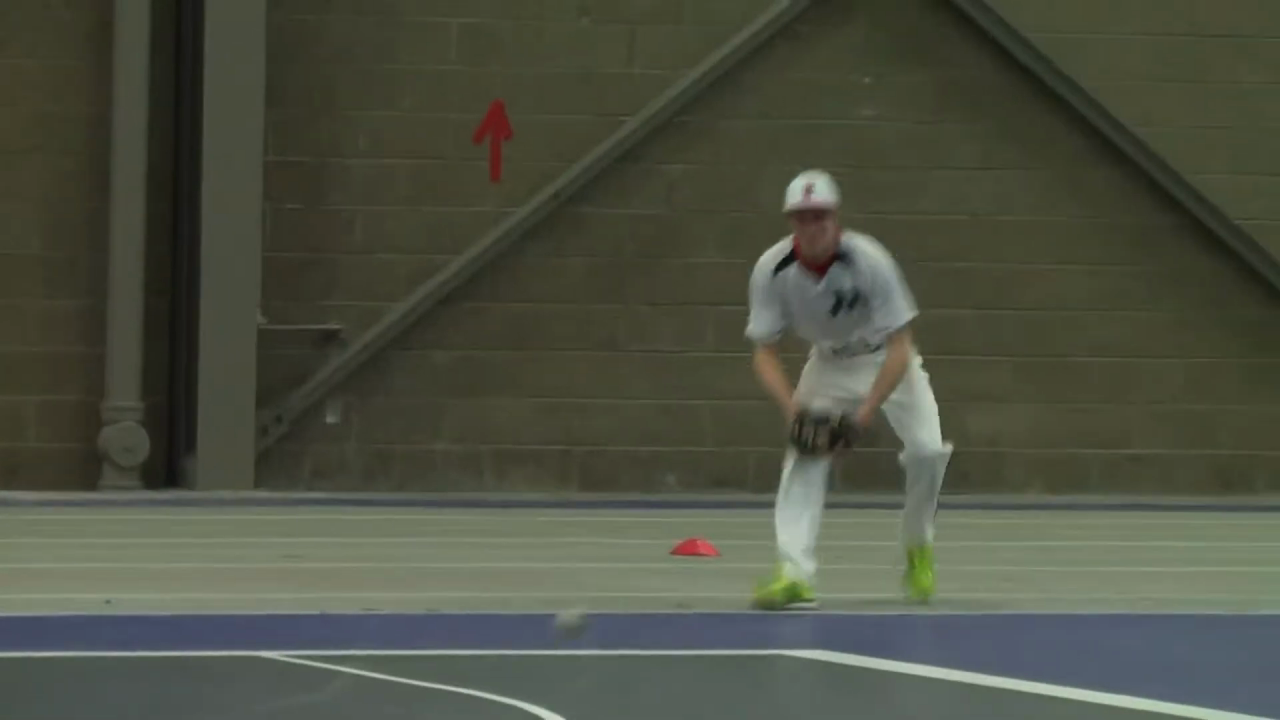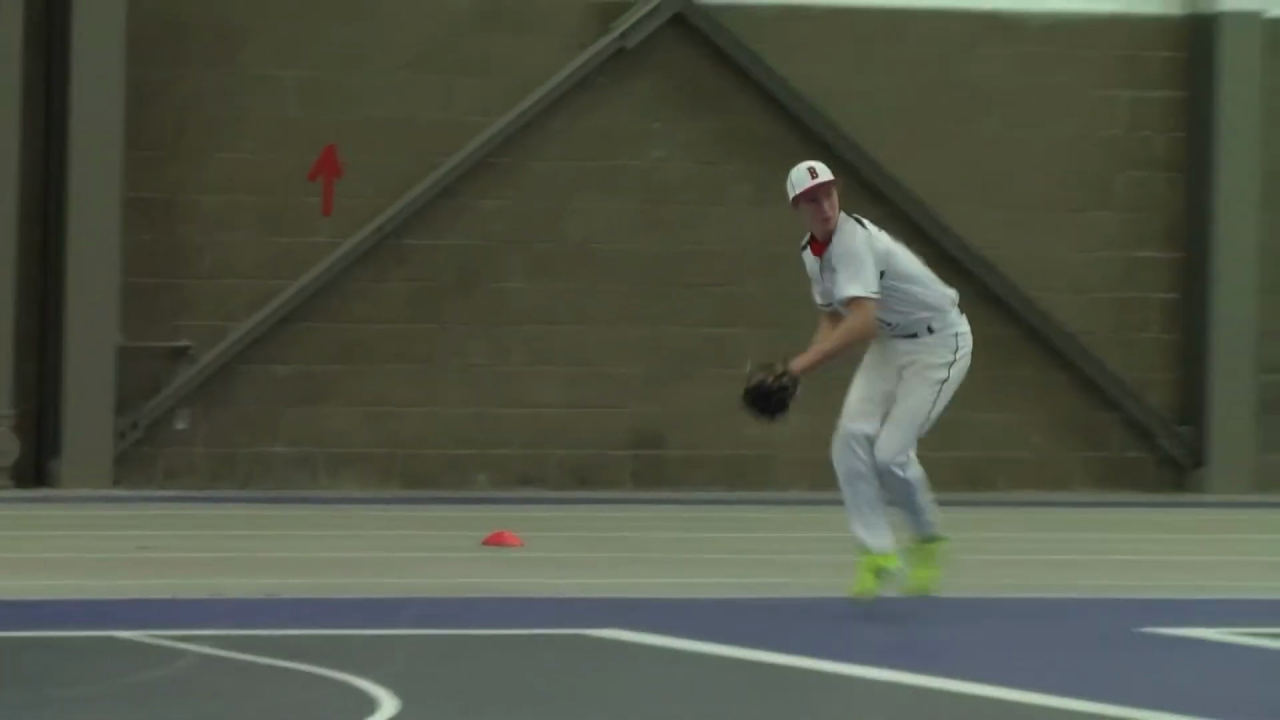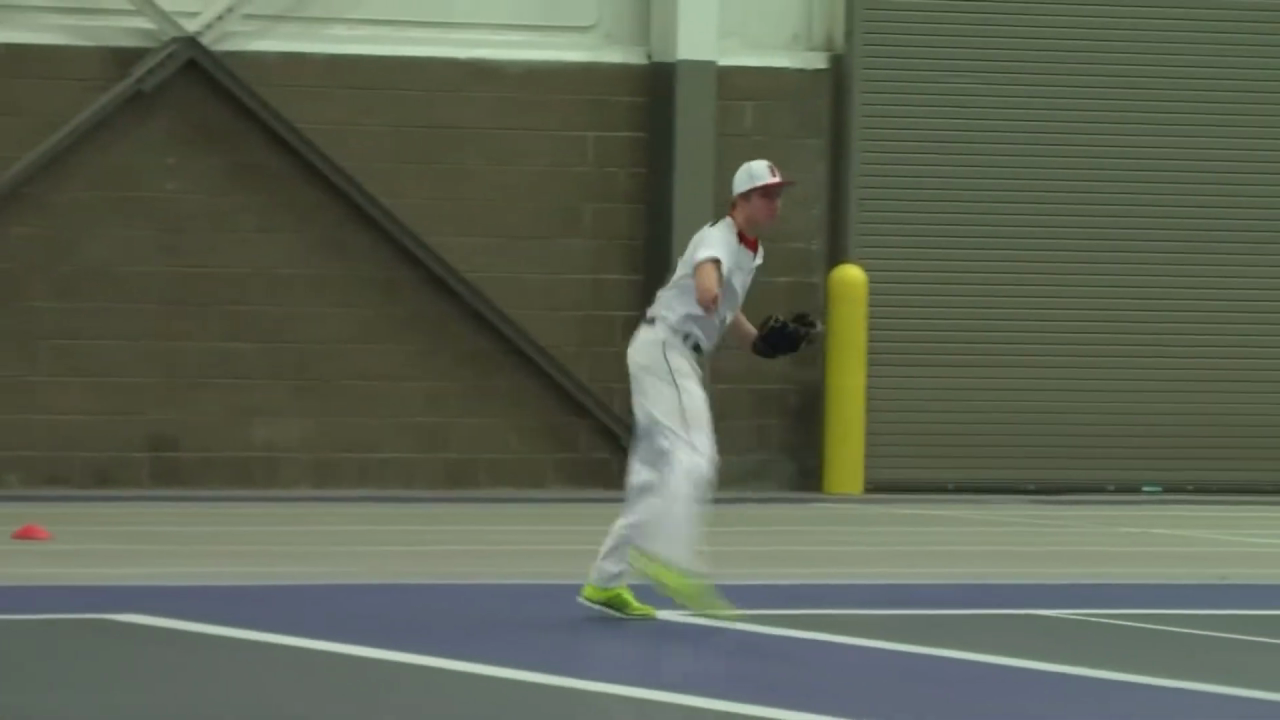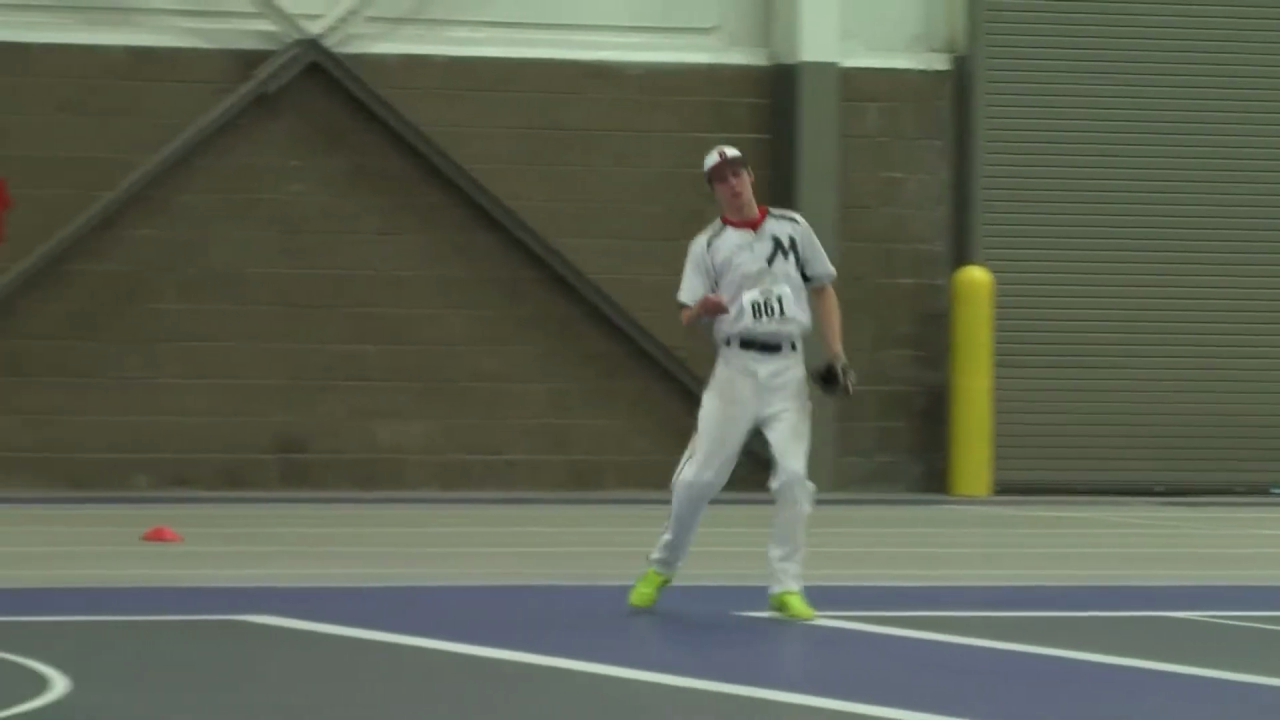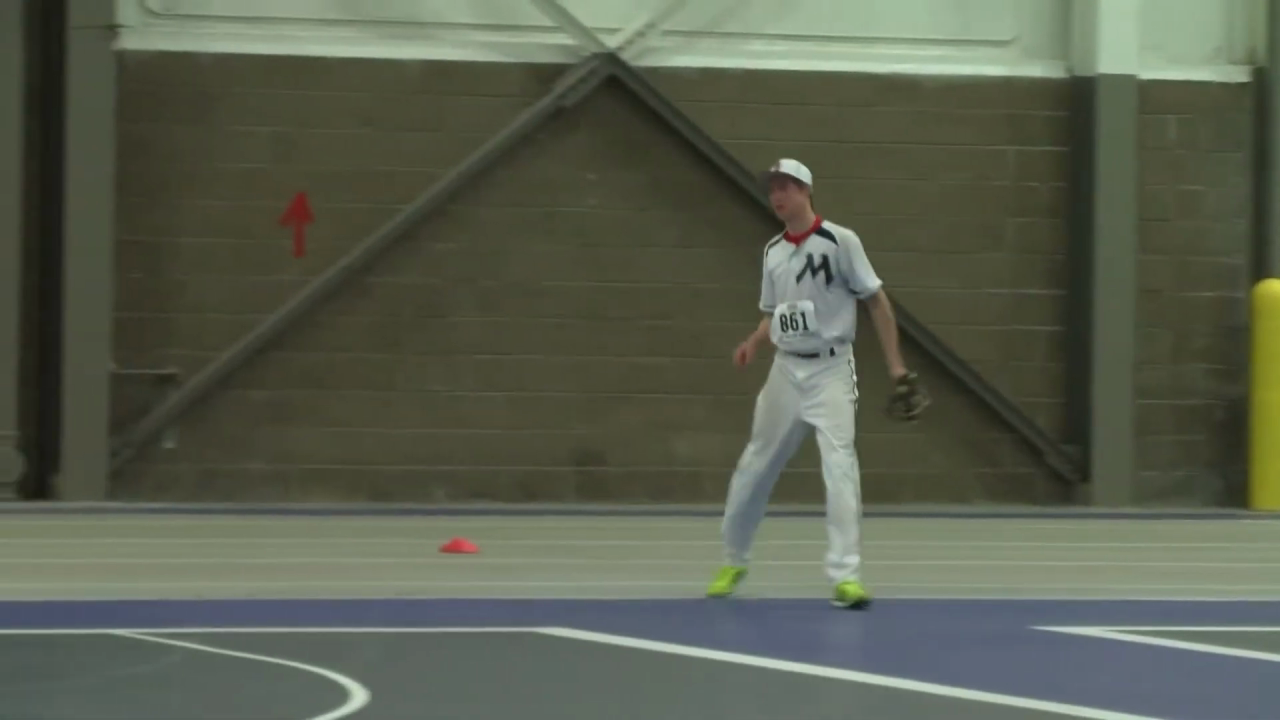
dt=1s
person 1, frame 1
left shoulder: (868, 261)
right shoulder: (771, 269)
left elbow: (901, 347)
right elbow: (764, 355)
left wrist: (869, 409)
right wrist: (795, 409)
left hip: (885, 357)
right hip: (829, 361)
left knee: (927, 450)
right knee: (804, 451)
left ankle: (916, 547)
right ankle: (794, 575)
person 1, frame 2
left shoulder: (851, 244)
right shoulder: (810, 251)
left elbow: (863, 321)
right elbow: (833, 320)
left wrist: (803, 363)
right wrist: (806, 364)
left hip: (940, 340)
right hip: (892, 344)
left knee: (890, 454)
right knee: (851, 443)
left ankle: (927, 538)
right ankle: (879, 558)
person 1, frame 3
left shoulder: (750, 251)
right shoulder: (717, 237)
right elbow: (704, 267)
left wrist: (757, 339)
right wrist: (707, 288)
left hip: (675, 361)
right hip: (663, 351)
left knee: (656, 481)
right knee: (693, 460)
left ankle: (606, 582)
person 1, frame 4
left shoulder: (793, 226)
right shoulder: (706, 244)
left elbow: (822, 290)
right elbow: (689, 317)
left wrist: (836, 352)
right wrist: (702, 309)
left hip: (788, 366)
right hip: (735, 367)
left knee: (792, 477)
right knee: (701, 474)
left ankle: (786, 587)
right ankle: (660, 568)
person 1, frame 5
left shoulder: (839, 242)
right shoulder: (771, 250)
left elbow: (876, 301)
left wrist: (896, 364)
right wrist: (751, 343)
left hip: (829, 372)
right hip: (784, 370)
left knee: (839, 468)
right knee: (753, 469)
left ankle: (844, 576)
right ankle: (735, 563)
